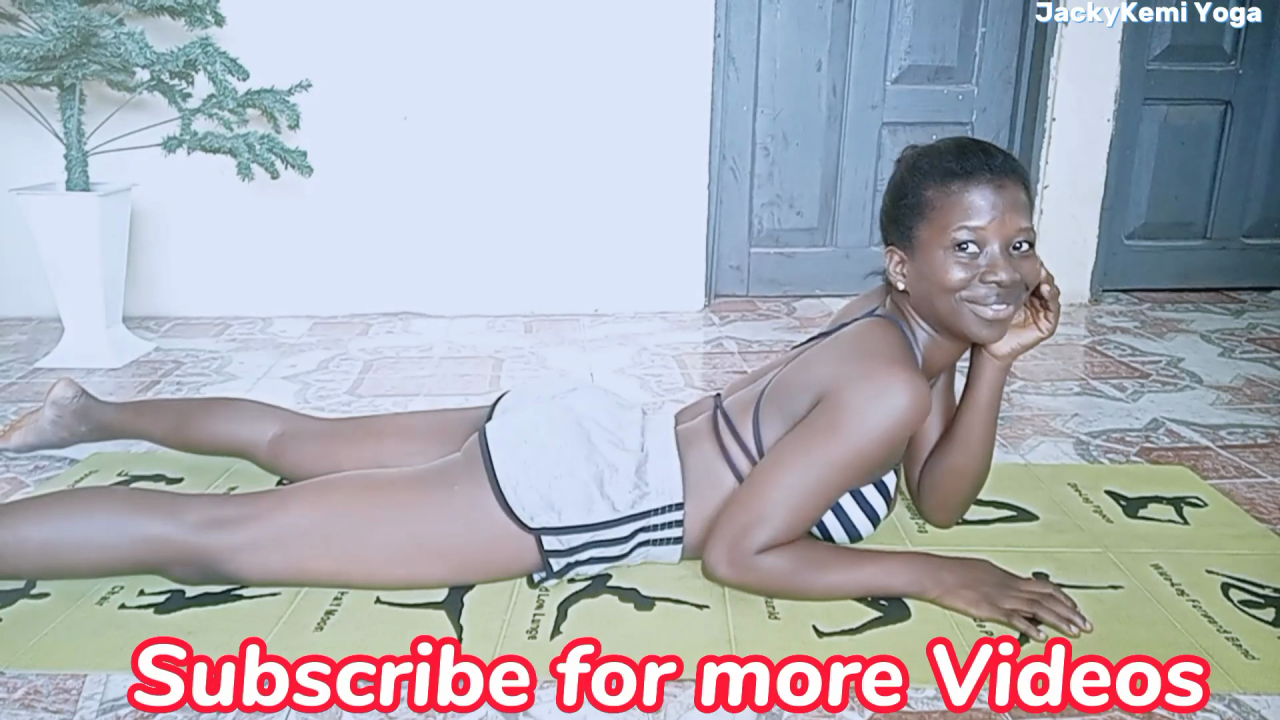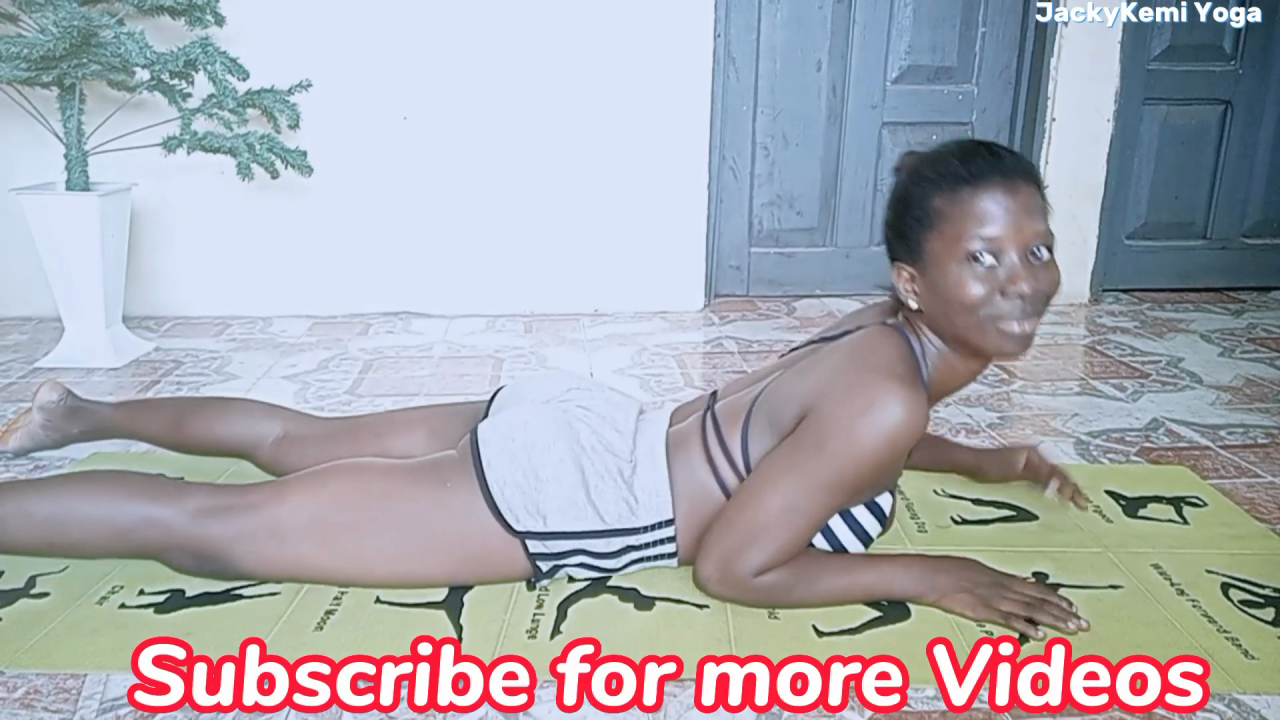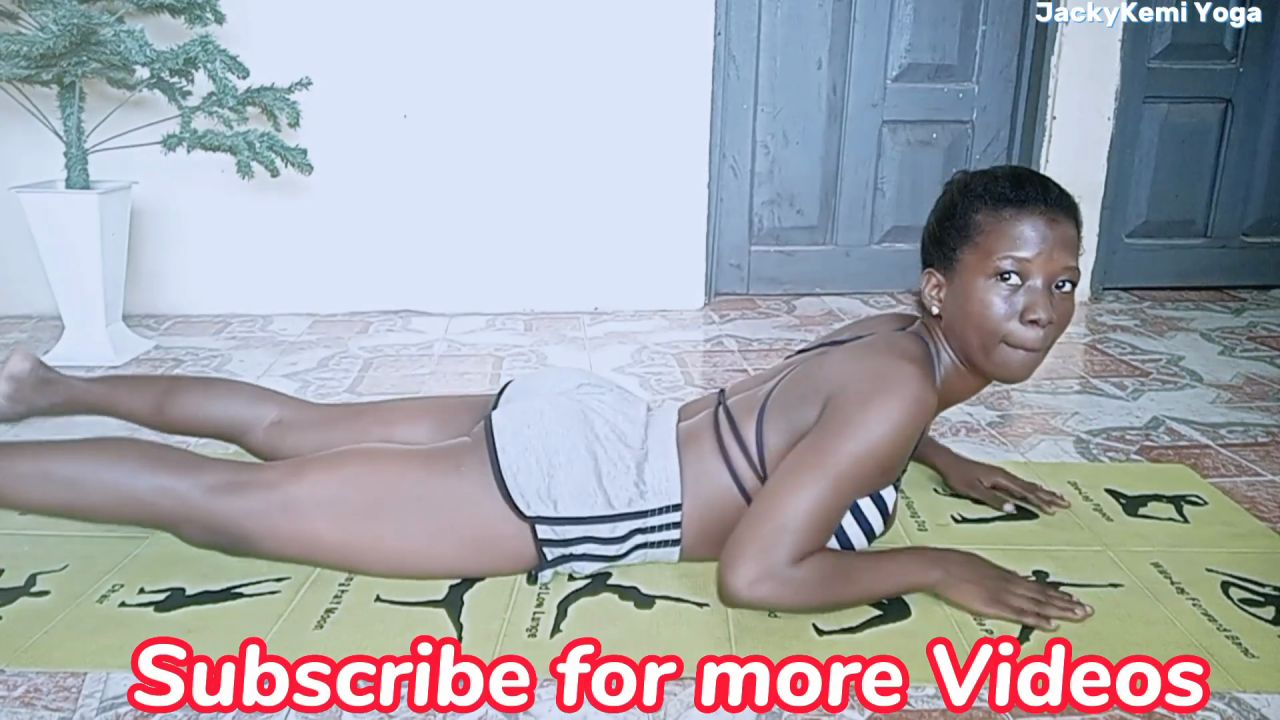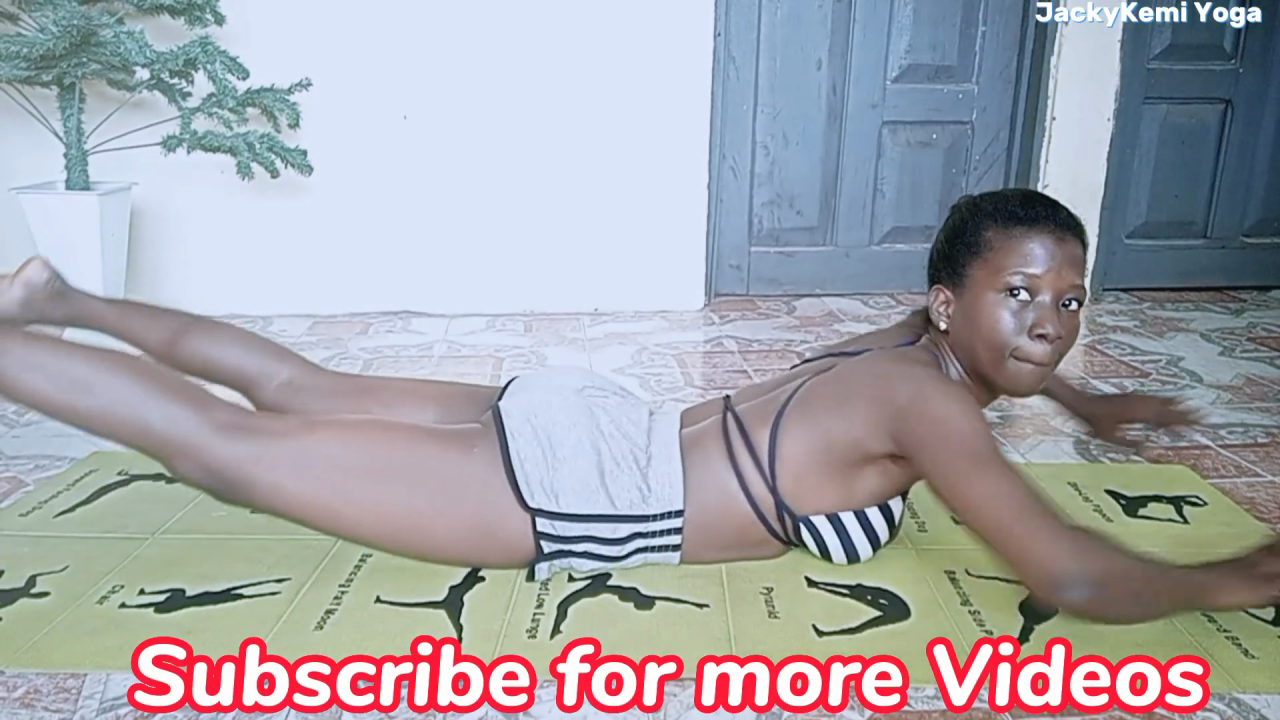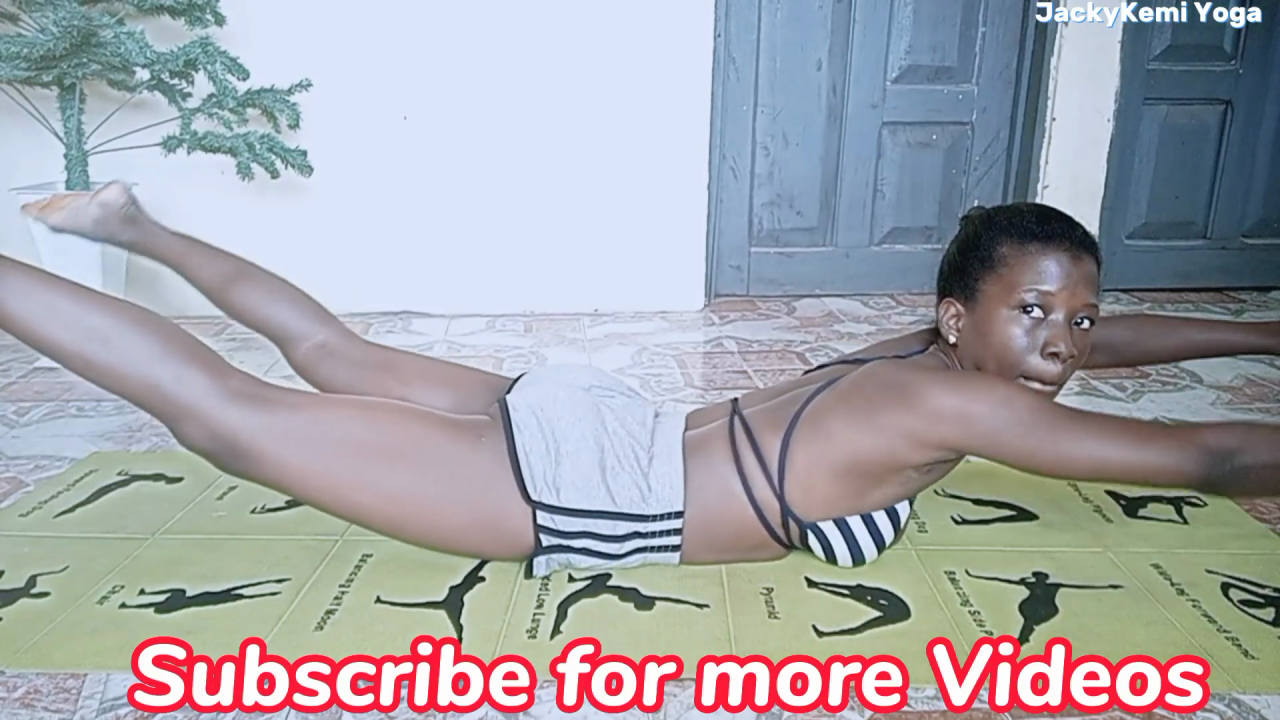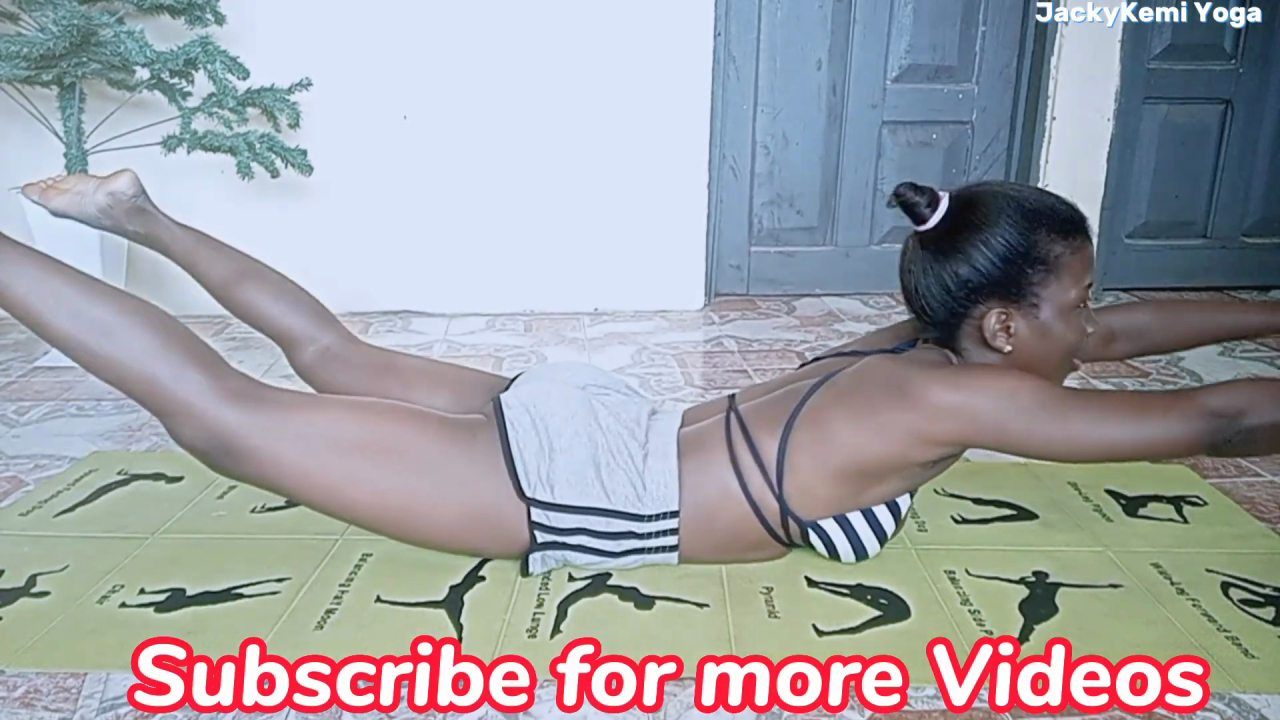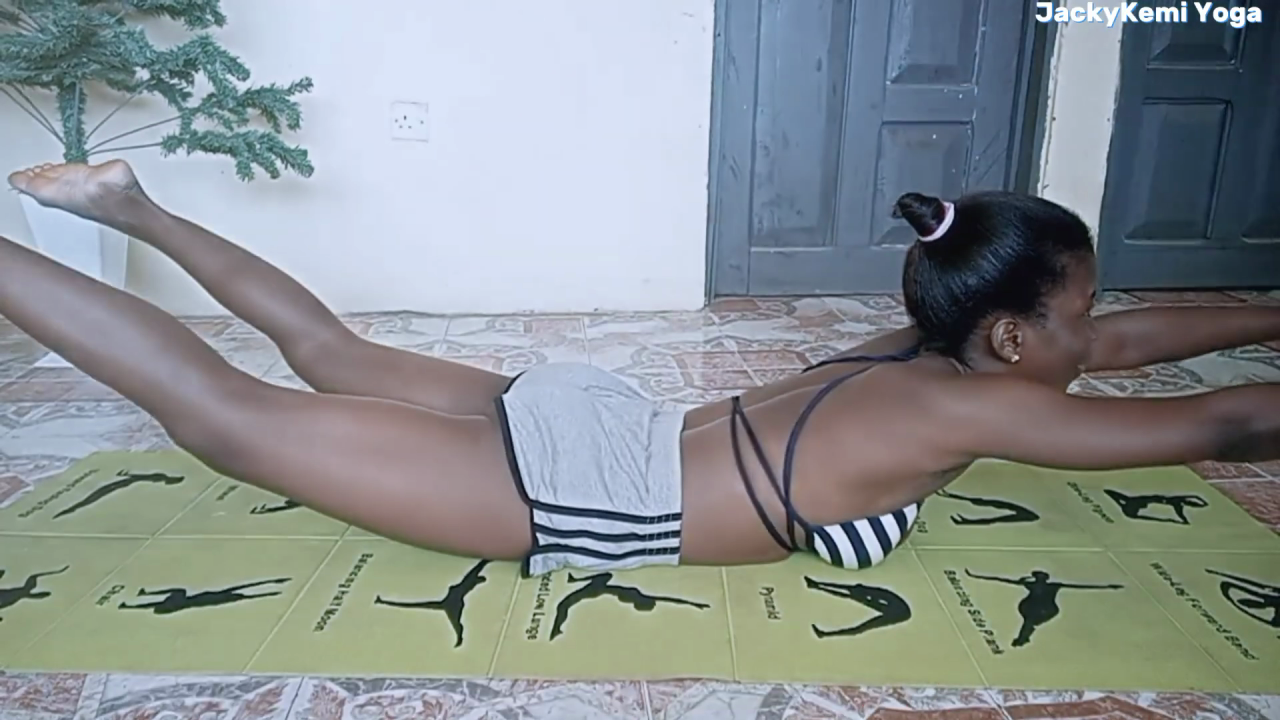
dt=0.4s
person 1, frame 1
left shoulder: (903, 322)
right shoulder: (887, 385)
left elbow: (941, 500)
right elbow: (738, 555)
left wrist: (996, 364)
right wrist: (934, 580)
left hip: (574, 439)
right hip: (563, 496)
left knee: (301, 447)
right knee: (216, 538)
left ankle: (94, 413)
person 1, frame 2
left shoulder: (903, 330)
right shoulder: (885, 400)
right elbow: (732, 569)
left wrist: (977, 461)
right wrist: (932, 577)
left hip: (571, 432)
right hip: (554, 502)
left knee: (298, 442)
right knee: (210, 528)
person 1, frame 3
left shoulder: (901, 339)
right shoulder: (900, 388)
right elbow: (756, 574)
left wrist: (938, 460)
right wrist: (939, 567)
left hip: (579, 426)
right hip: (565, 494)
left knee: (291, 429)
right knee: (223, 504)
person 1, frame 4
left shoulder: (924, 346)
right shoulder: (932, 404)
right elbow: (1074, 578)
left hip: (577, 434)
right hip: (571, 490)
left knee: (301, 392)
right knee: (234, 452)
person 1, frame 5
left shoulder: (940, 352)
right shoulder: (956, 403)
left elbow: (1091, 336)
left hip: (587, 435)
right hip: (575, 493)
left knee: (337, 359)
right knee: (237, 420)
left ankle: (135, 225)
person 1, frame 6
left shoulder: (923, 339)
right shoulder: (960, 396)
left elbow: (1106, 331)
left hip: (580, 427)
right hip: (570, 492)
left knee: (335, 359)
right knee: (230, 421)
left ankle: (138, 214)
person 1, frame 7
left shoulder: (924, 347)
right shoulder: (973, 406)
left elbow: (1124, 342)
left hip: (585, 429)
right hip: (576, 496)
left knee: (331, 356)
right knee: (233, 421)
left ankle: (130, 205)
